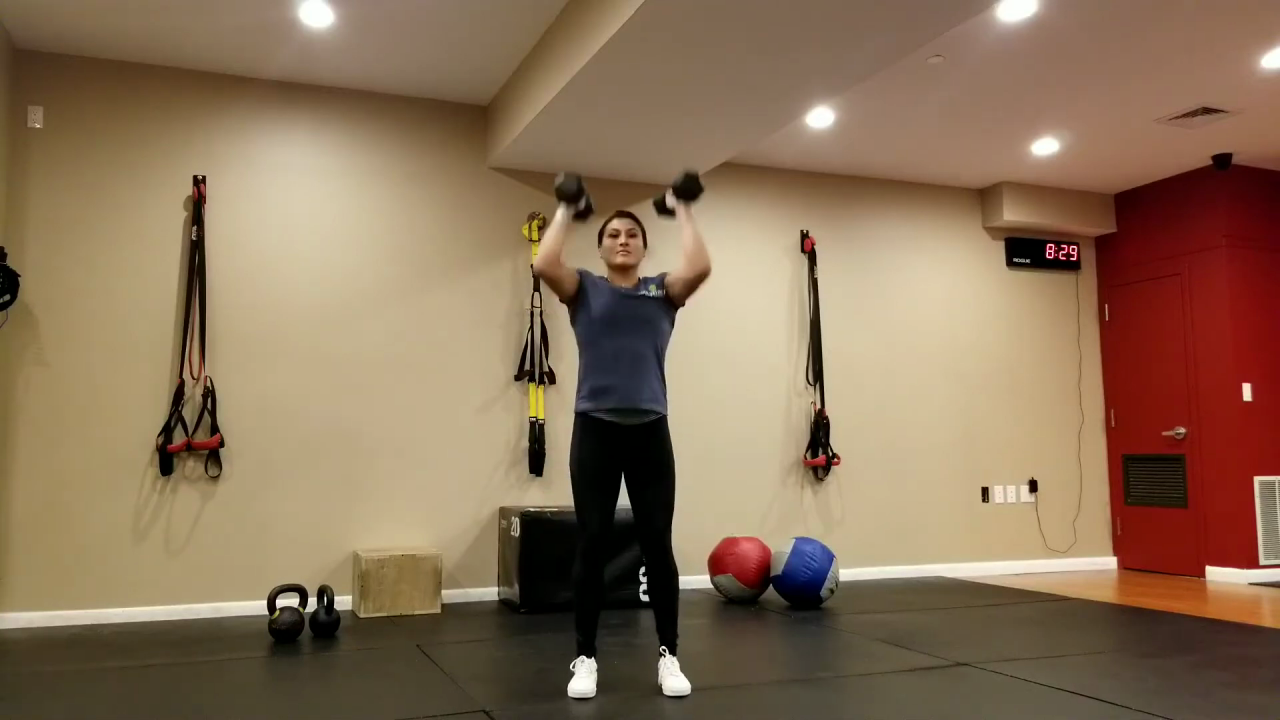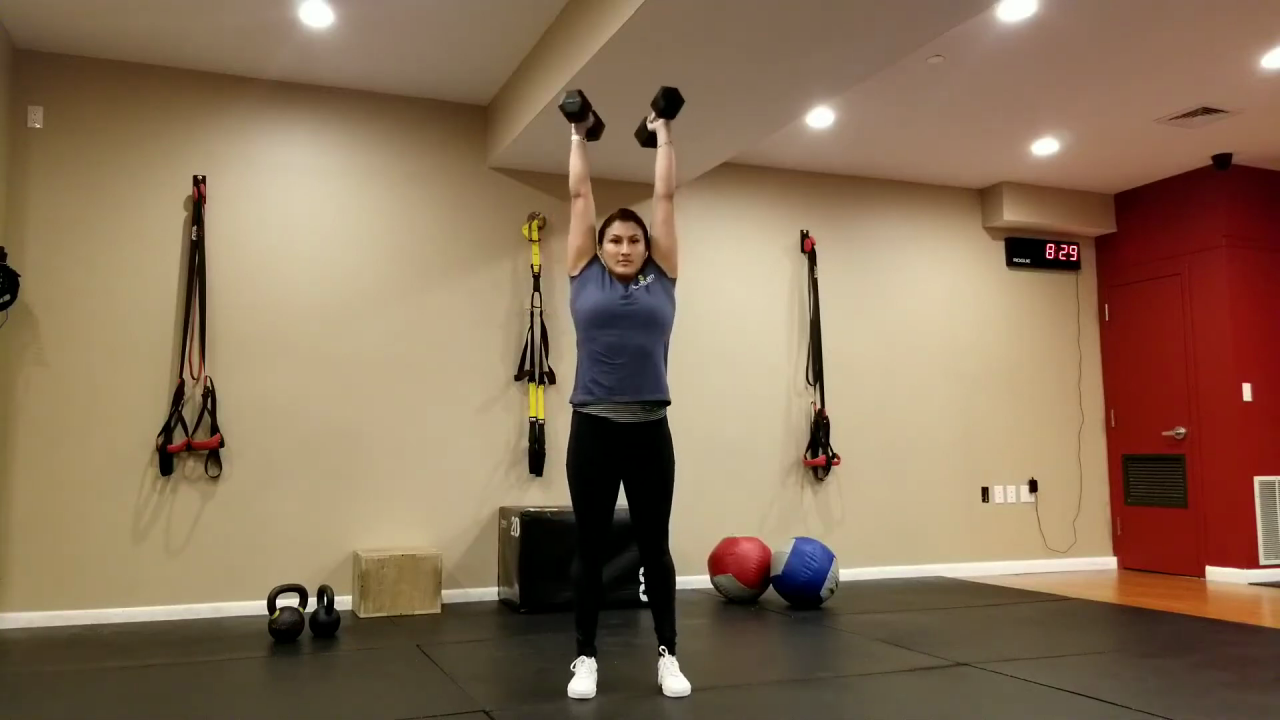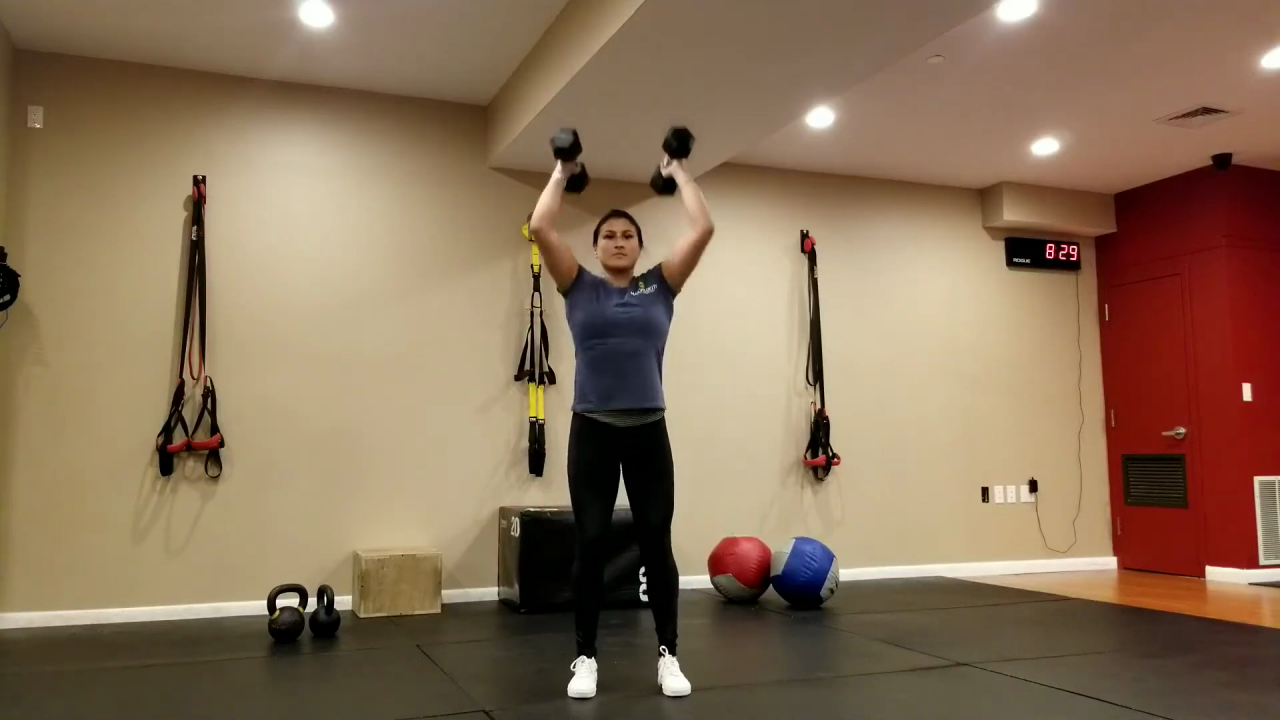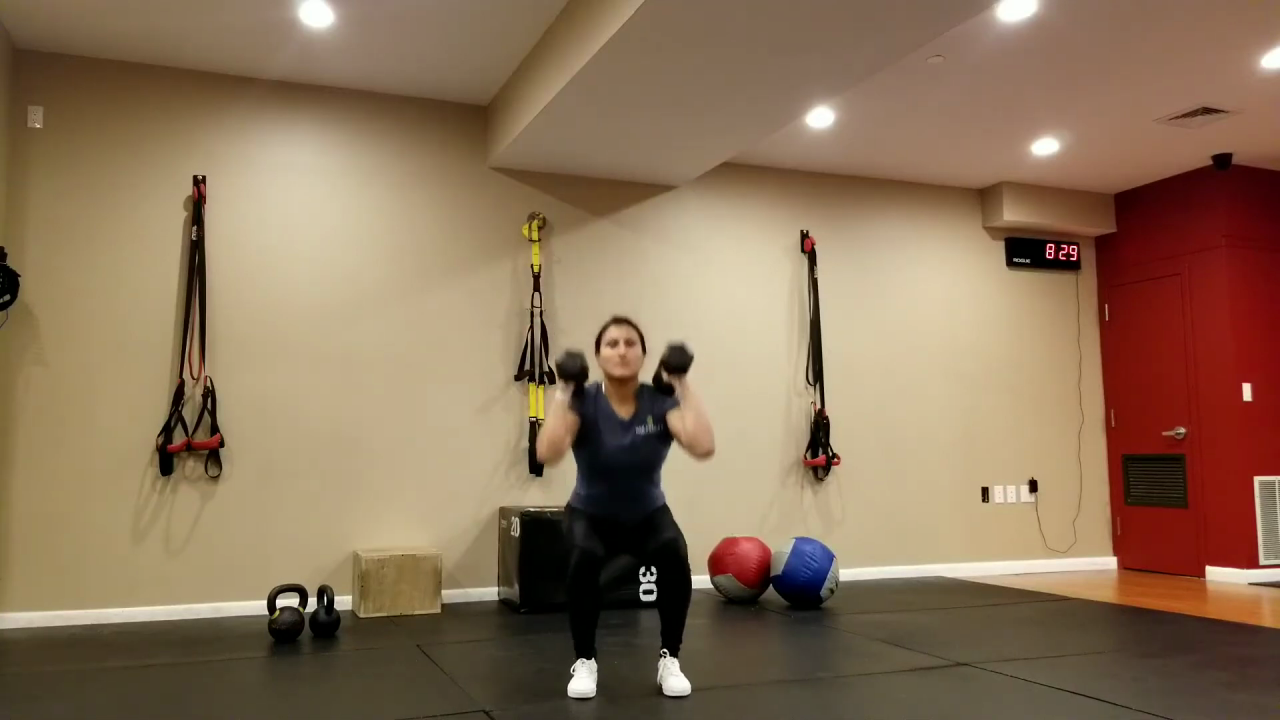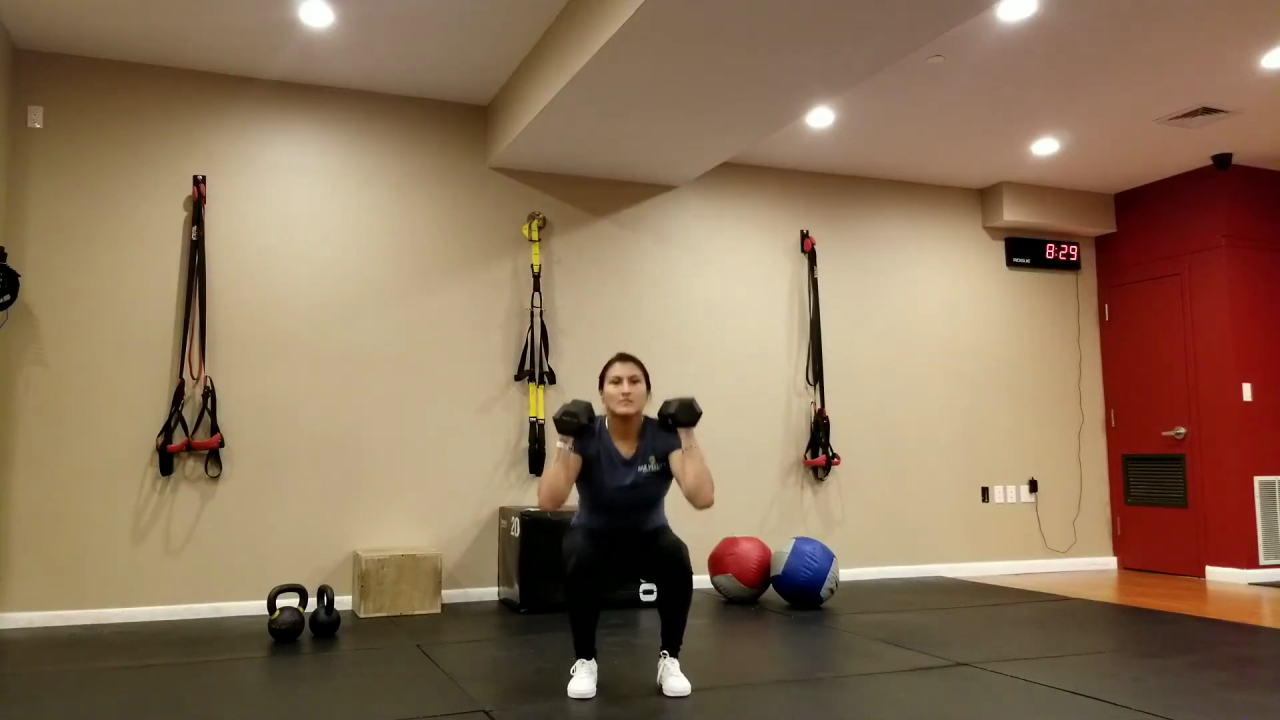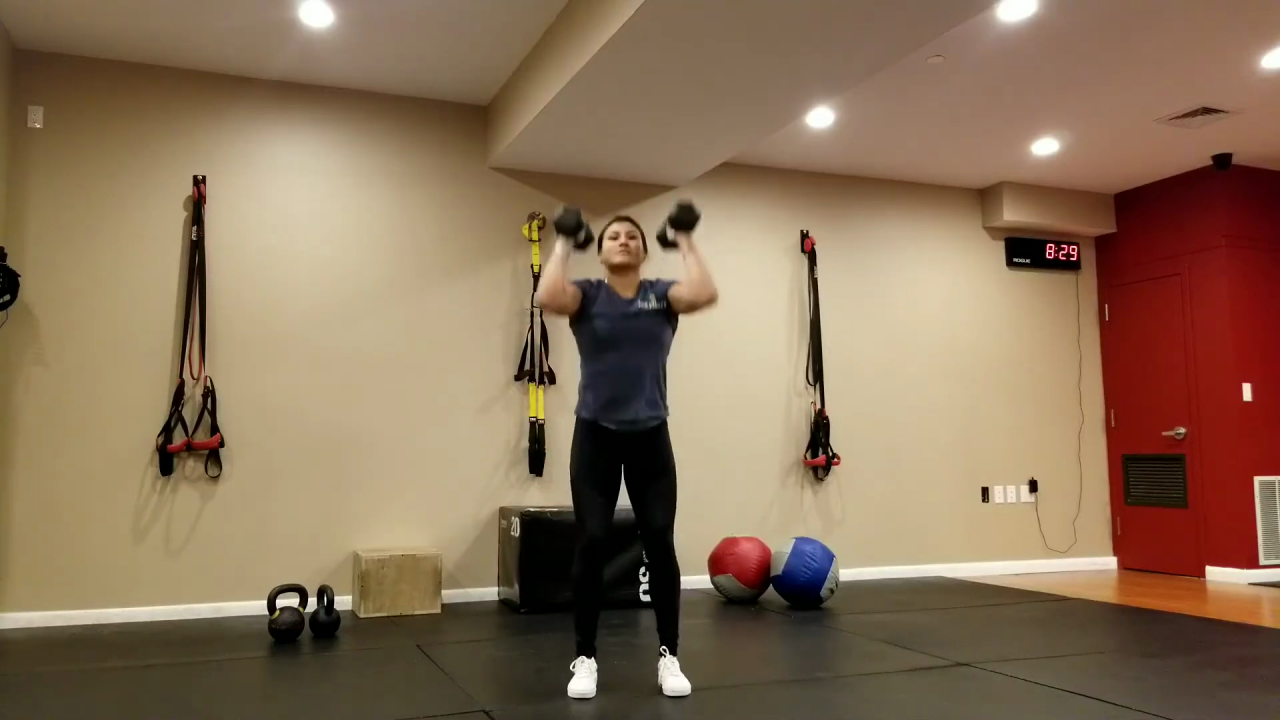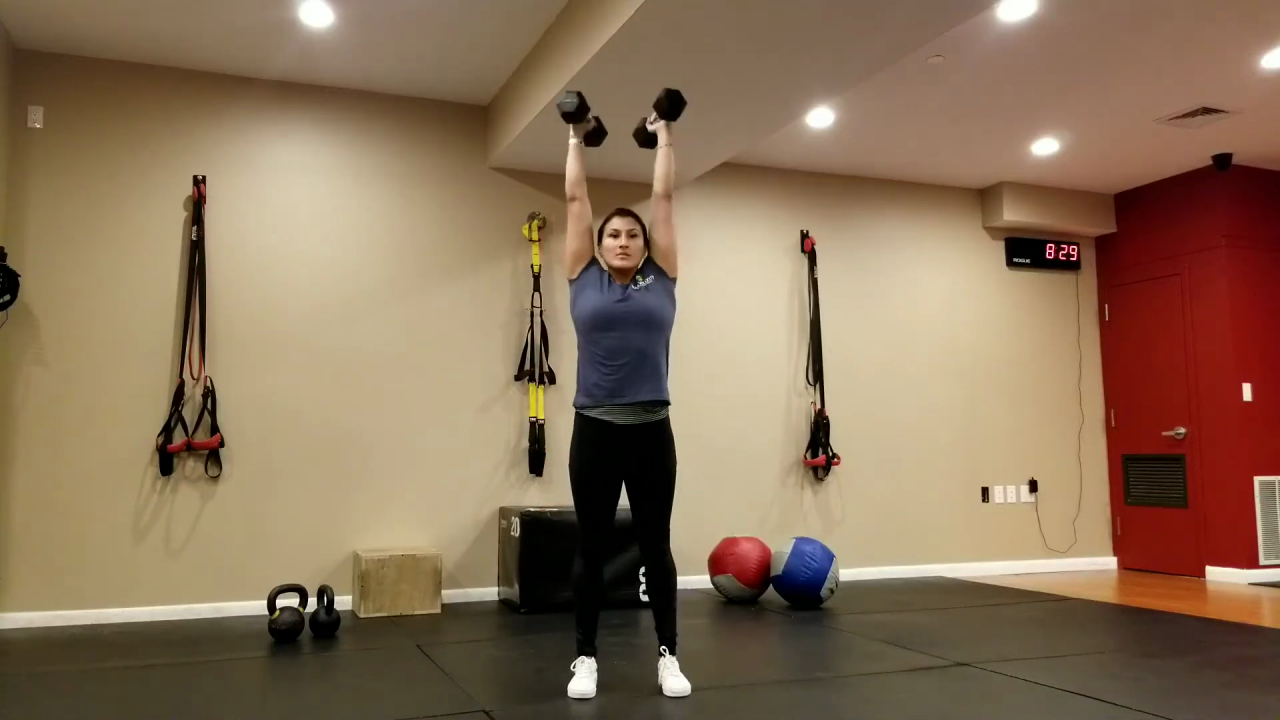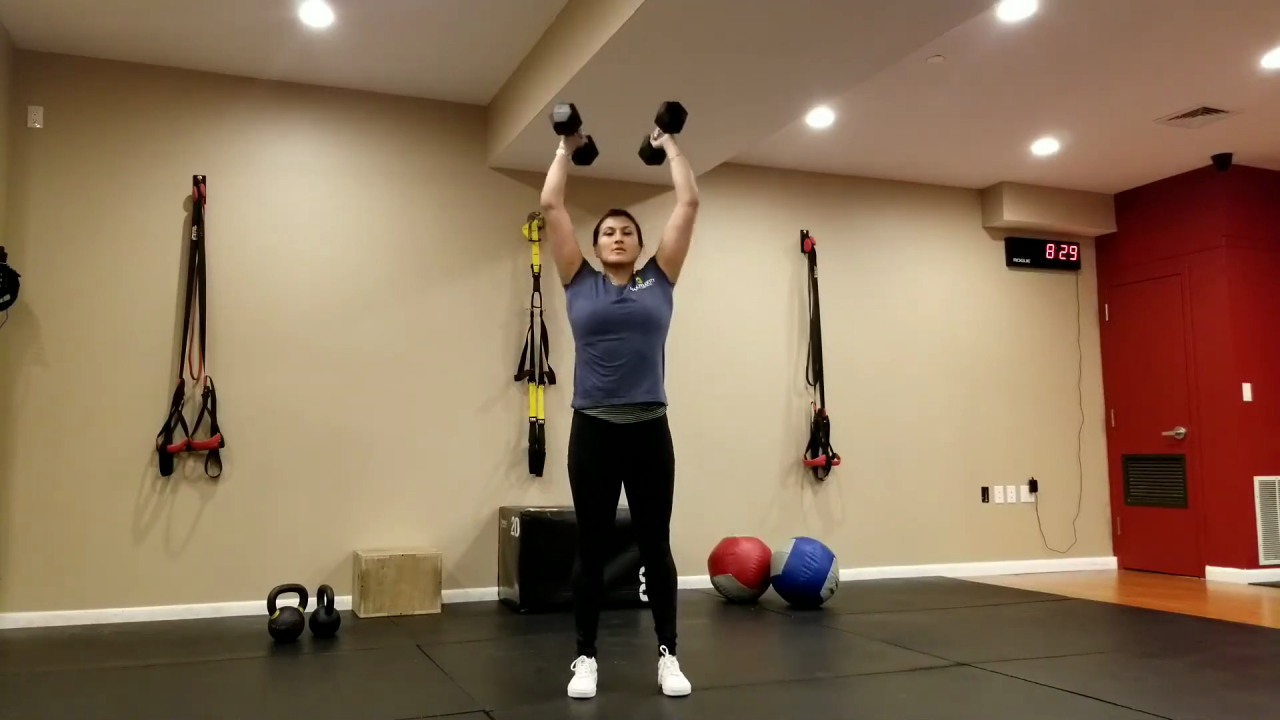
dt=0.4s
person 1, frame 1
left shoulder: (663, 287)
right shoulder: (583, 287)
left elbow: (700, 266)
right elbow: (543, 265)
left wrist: (683, 214)
right wrist: (564, 214)
left hip: (649, 430)
right hip: (595, 429)
left knee: (657, 545)
right knee: (592, 543)
left ankle: (668, 656)
right ankle: (585, 659)
person 1, frame 2
left shoulder: (660, 280)
right shoulder: (585, 277)
left elbow: (665, 196)
right elbow: (579, 195)
left wrist: (663, 135)
right wrist: (578, 136)
left hip: (649, 430)
right hip: (593, 429)
left knee: (654, 547)
right knee: (590, 548)
left ankle: (667, 656)
right ankle: (585, 658)
person 1, frame 3
left shoulder: (659, 286)
right shoulder: (580, 287)
left elbow: (703, 229)
right elbow: (540, 229)
left wrist: (679, 175)
right wrist: (560, 175)
left hip: (648, 430)
right hip: (592, 430)
left knee: (656, 543)
right knee: (591, 544)
left ankle: (668, 655)
right ankle: (585, 658)
person 1, frame 4
left shoulder: (662, 402)
right shoulder: (581, 402)
left elbow: (704, 447)
right elbow: (547, 453)
left wrist: (683, 388)
right wrist: (562, 393)
left hip: (647, 515)
right hip: (590, 515)
left knee: (673, 554)
right knee: (585, 558)
left ankle: (669, 658)
right ankle: (585, 661)
person 1, frame 5
left shoulder: (665, 438)
right shoulder: (586, 438)
left elbow: (703, 498)
right elbow: (548, 502)
left wrist: (689, 437)
right wrist: (565, 442)
left hip: (647, 539)
right hip: (594, 538)
left knee: (676, 559)
right knee: (581, 560)
left ankle: (669, 660)
right ankle: (585, 662)
person 1, frame 6
left shoulder: (663, 294)
right shoulder: (586, 294)
left elbow: (705, 294)
right elbow: (547, 299)
left wrist: (687, 246)
right wrist: (563, 247)
left hip: (649, 435)
right hip: (595, 435)
left knee: (659, 543)
right knee: (592, 542)
left ankle: (668, 656)
right ankle: (585, 659)
person 1, frame 7
left shoulder: (660, 280)
right shoulder: (584, 279)
left elbow: (663, 195)
right elbow: (575, 197)
left wrist: (664, 136)
right wrist: (575, 140)
left hip: (651, 429)
right hip: (595, 429)
left knee: (655, 546)
right knee: (591, 547)
left ankle: (668, 656)
right ankle: (585, 658)
person 1, frame 8
left shoulder: (658, 280)
right shoulder: (580, 283)
left elbow: (688, 202)
right elbow: (551, 206)
left wrist: (669, 146)
right wrist: (565, 150)
left hip: (649, 429)
right hip: (594, 429)
left knee: (655, 545)
right knee: (591, 547)
left ankle: (667, 654)
right ankle: (585, 657)
